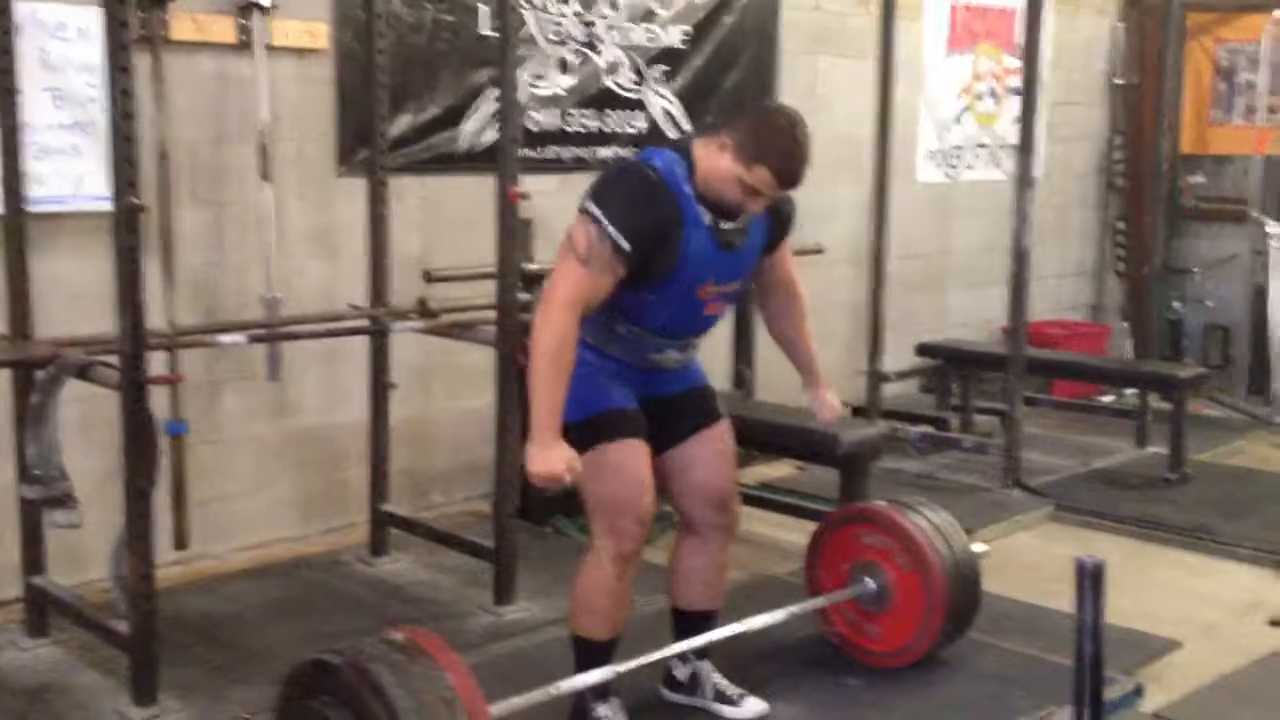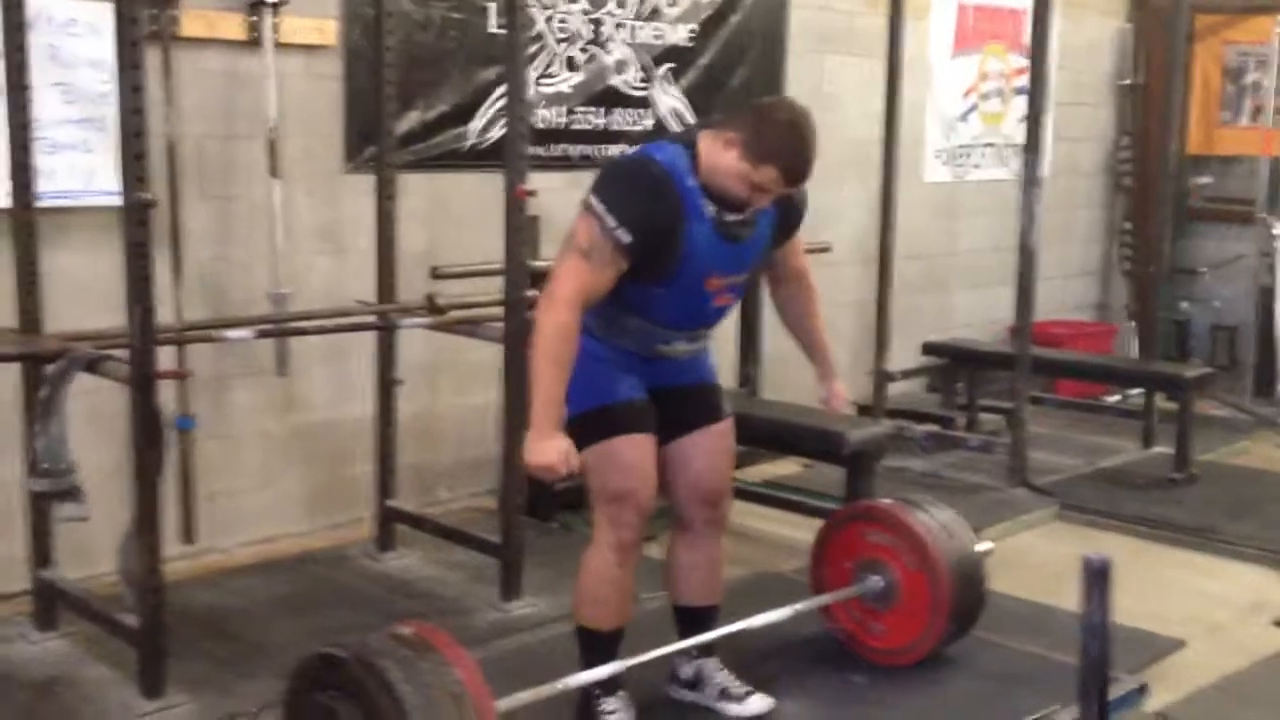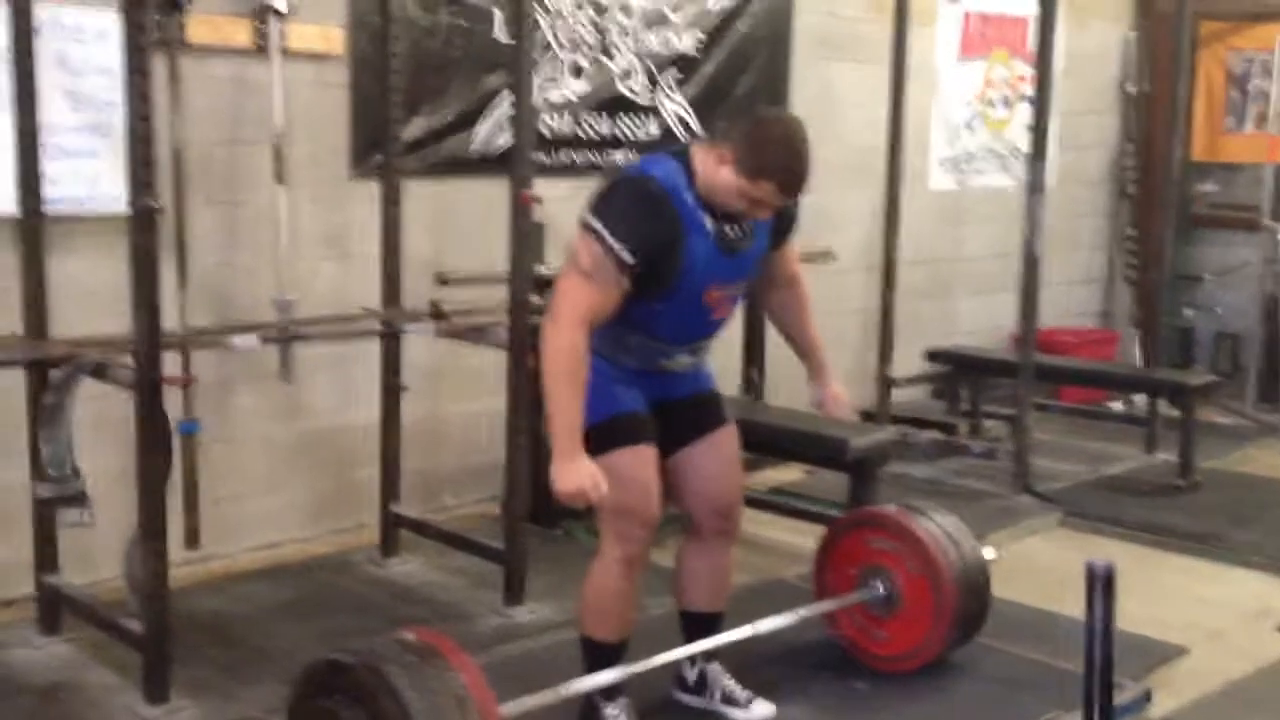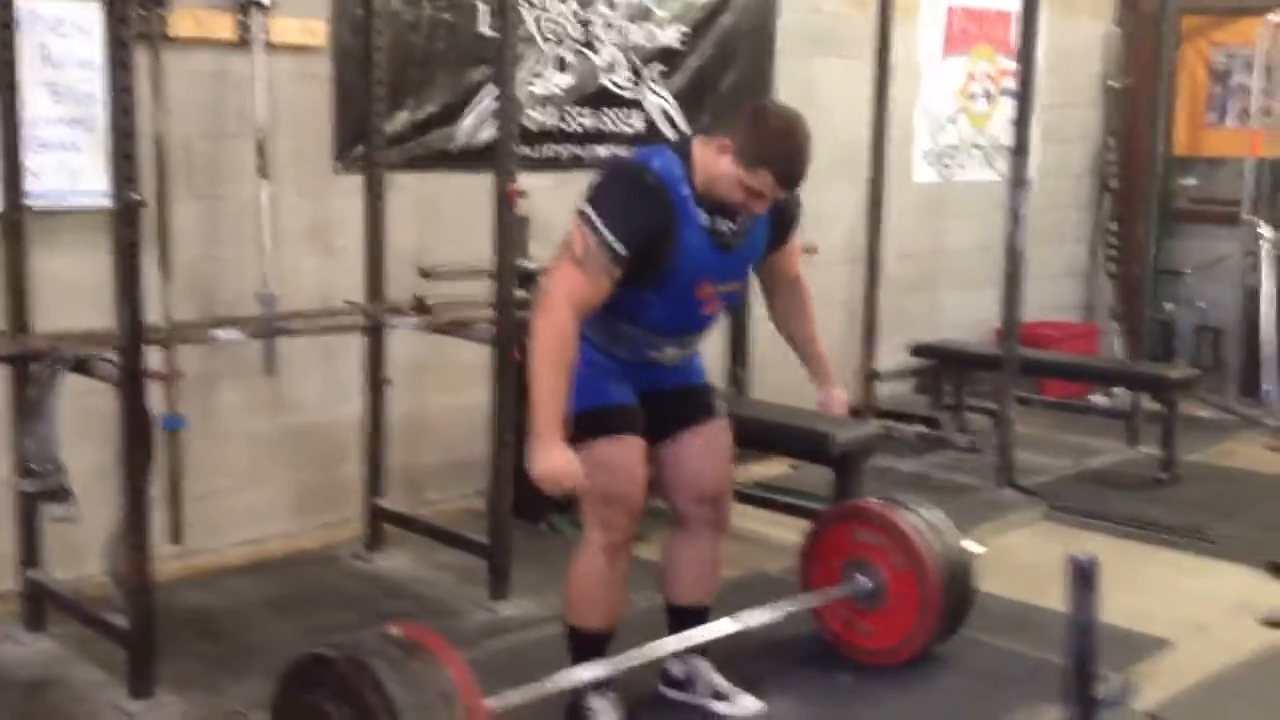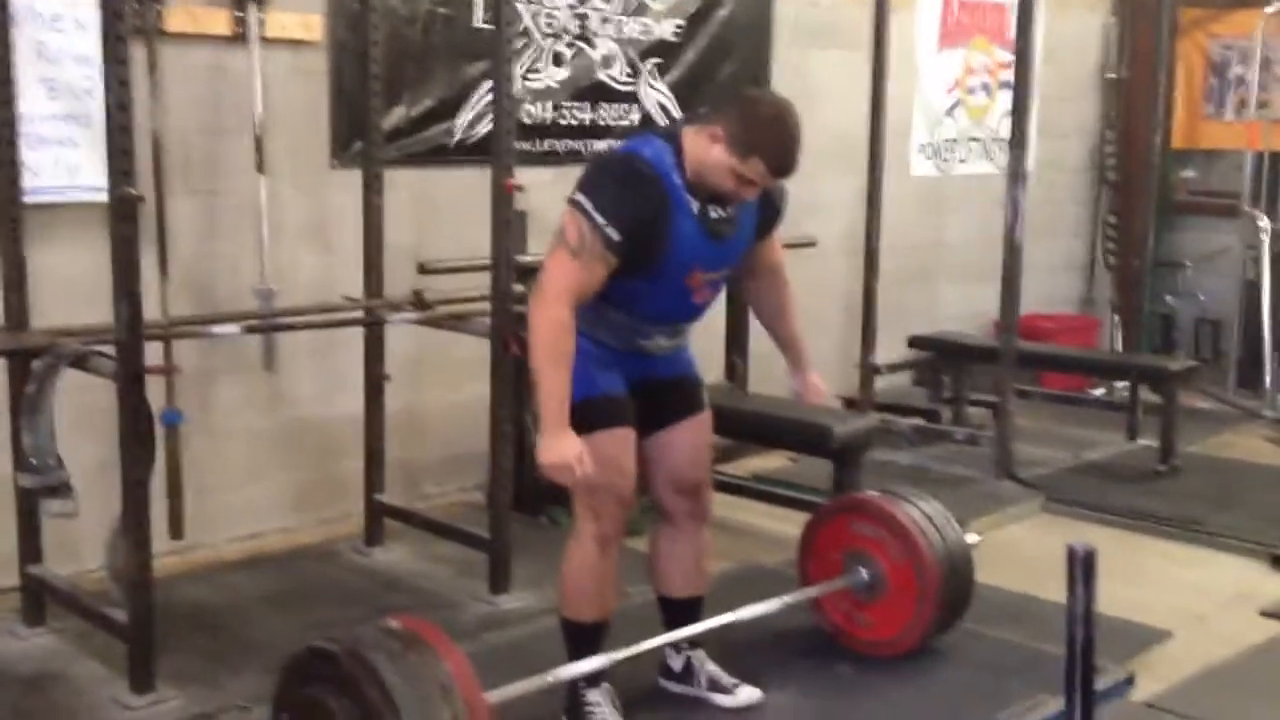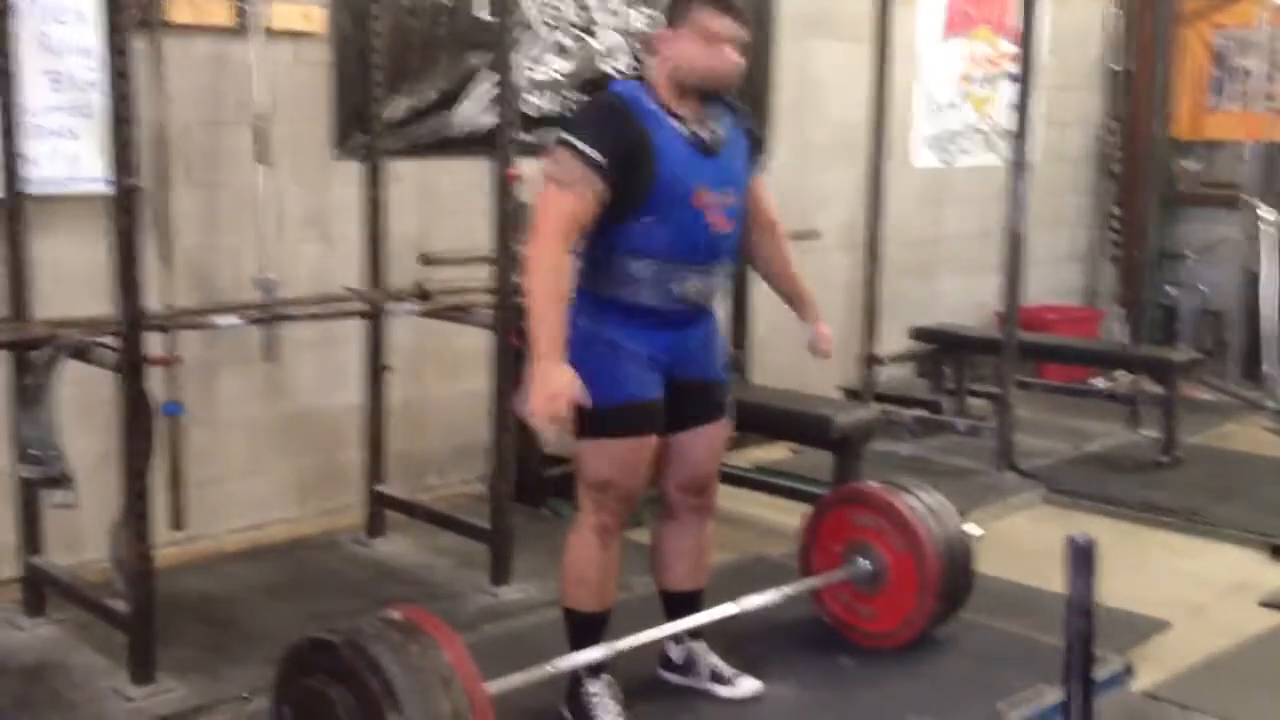
dt=0.5s
person 1, frame 1
left shoulder: (768, 206)
right shoulder: (641, 192)
left elbow: (779, 292)
right elbow: (559, 308)
left wrist: (815, 383)
right wrist: (544, 437)
left hip: (670, 367)
right hip: (595, 367)
left knee: (715, 516)
right knee: (625, 533)
left ankle: (688, 668)
person 1, frame 2
left shoulder: (776, 196)
right shoulder: (645, 185)
left elbow: (791, 280)
right elbow: (561, 302)
left wrist: (826, 372)
right wrist: (545, 428)
left hip: (682, 359)
right hip: (606, 359)
left knee: (706, 512)
right knee: (624, 523)
left ankle: (696, 666)
person 1, frame 3
left shoulder: (768, 204)
right shoulder: (643, 203)
left elbow: (782, 284)
right elbow: (566, 323)
left wrist: (820, 373)
right wrist: (568, 454)
left hip: (680, 370)
right hip: (605, 371)
left knee: (718, 519)
right knee: (631, 535)
left ankle: (698, 670)
person 1, frame 4
left shoulder: (769, 204)
right shoulder: (639, 193)
left elbow: (786, 287)
right elbow: (557, 308)
left wrist: (824, 379)
right wrist: (548, 438)
left hip: (672, 362)
right hip: (598, 362)
left knee: (706, 509)
right knee: (614, 524)
left ankle: (684, 665)
person 1, frame 5
left shoulder: (756, 194)
right shoulder: (630, 182)
left elbow: (764, 275)
right elbow: (553, 299)
left wrist: (800, 366)
right wrist: (554, 428)
left hip: (661, 352)
right hip: (590, 353)
left knee: (688, 501)
right knee: (605, 515)
left ankle: (683, 657)
person 1, frame 6
left shoulder: (734, 127)
right shoulder: (612, 120)
left elbow: (760, 227)
right elbow: (550, 239)
left wrist: (808, 311)
right wrist: (551, 361)
left hip: (696, 334)
right hip: (619, 336)
left knee: (693, 496)
right knee: (608, 507)
left ankle: (684, 649)
